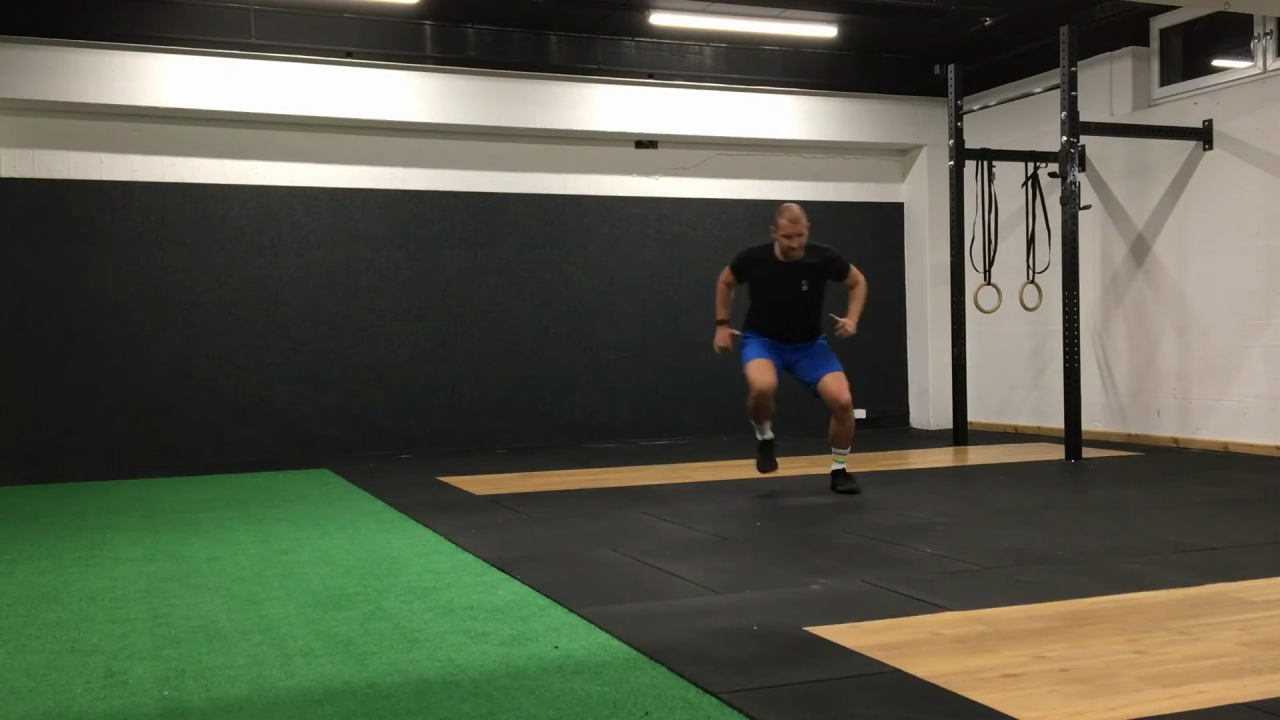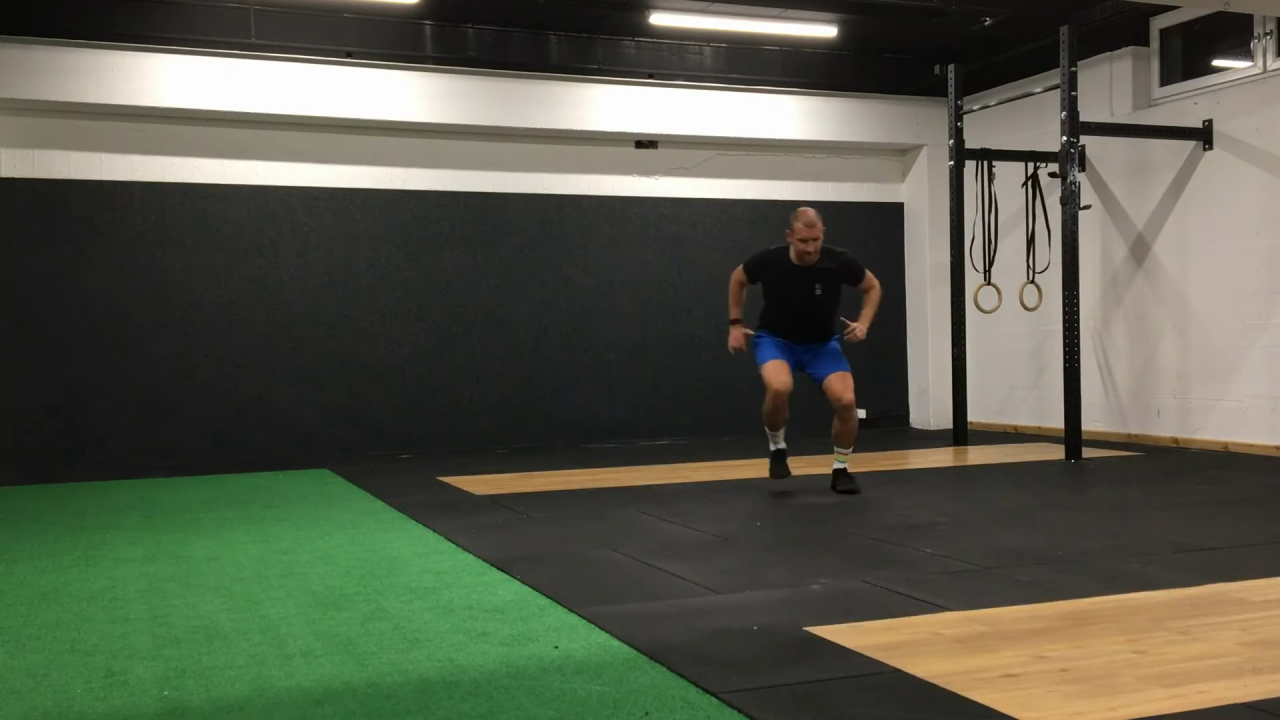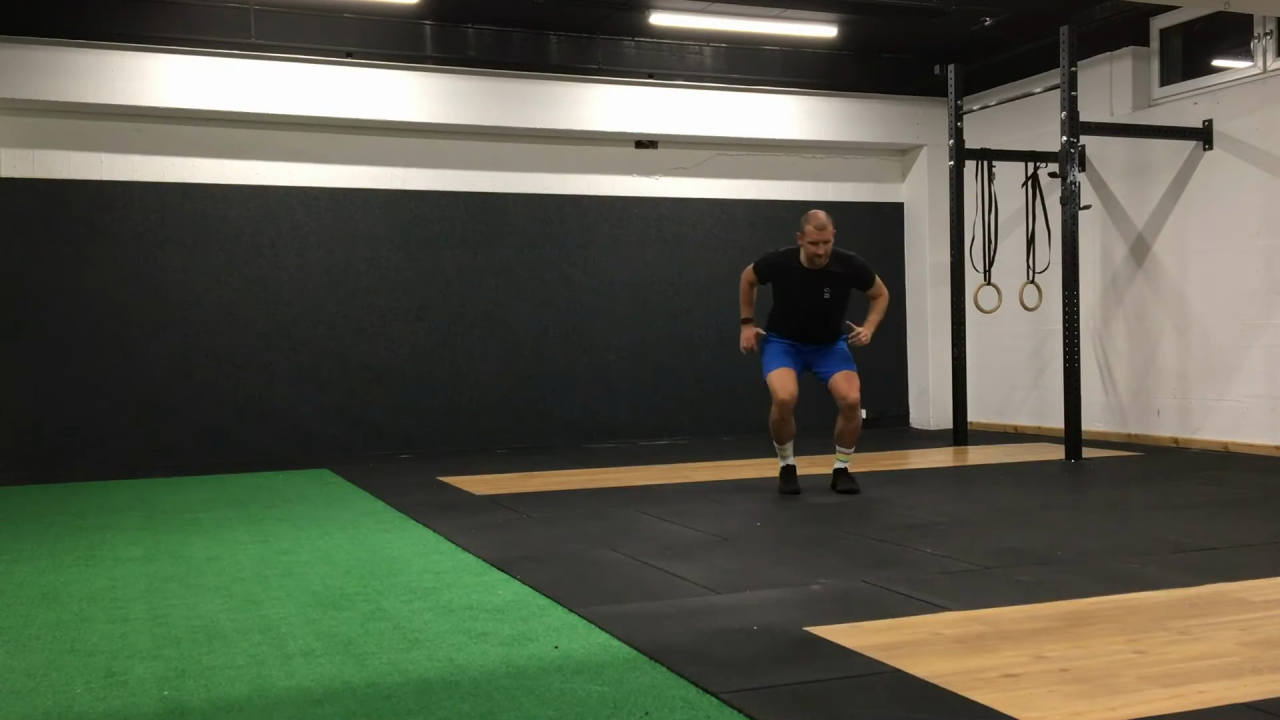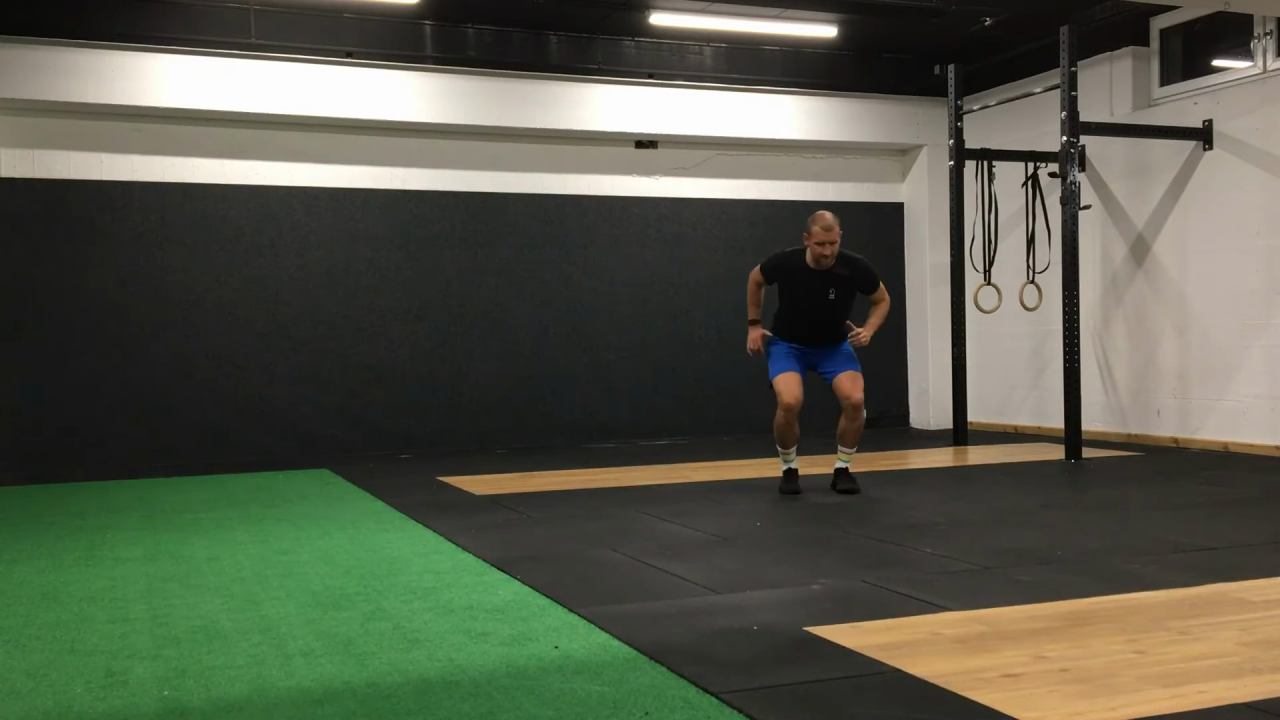
dt=0.1s
person 1, frame 1
left shoulder: (824, 258)
right shoulder: (753, 258)
left elbow: (858, 282)
right elbow: (725, 281)
left wrist: (852, 318)
right wrist: (722, 324)
left hip: (809, 344)
right hip: (762, 340)
left knee: (841, 400)
right knee: (763, 386)
left ankle: (839, 470)
right ankle: (764, 436)
person 1, frame 2
left shoulder: (839, 262)
right shoulder: (768, 261)
left elbow: (872, 286)
right elbow: (738, 279)
left wrist: (863, 323)
right wrist: (736, 324)
left hip: (821, 344)
right hip: (775, 340)
left knee: (846, 400)
right knee: (780, 388)
left ankle: (840, 470)
right ankle: (777, 446)
person 1, frame 3
left shoulder: (851, 265)
right shoulder: (778, 262)
left elbow: (880, 294)
right elbow: (748, 278)
left wrist: (868, 328)
right wrist: (747, 323)
left hip: (829, 344)
right hip: (781, 341)
left knee: (850, 400)
right knee: (784, 398)
left ankle: (841, 469)
right ankle: (787, 466)
person 1, frame 4
left shoulder: (856, 267)
right shoulder: (784, 262)
left elbow: (882, 300)
right elbow: (755, 279)
left wrist: (868, 330)
right wrist: (754, 325)
left hip: (834, 345)
right hip: (786, 344)
left knee: (854, 400)
right knee: (790, 403)
left ankle: (842, 469)
right ankle: (789, 469)
